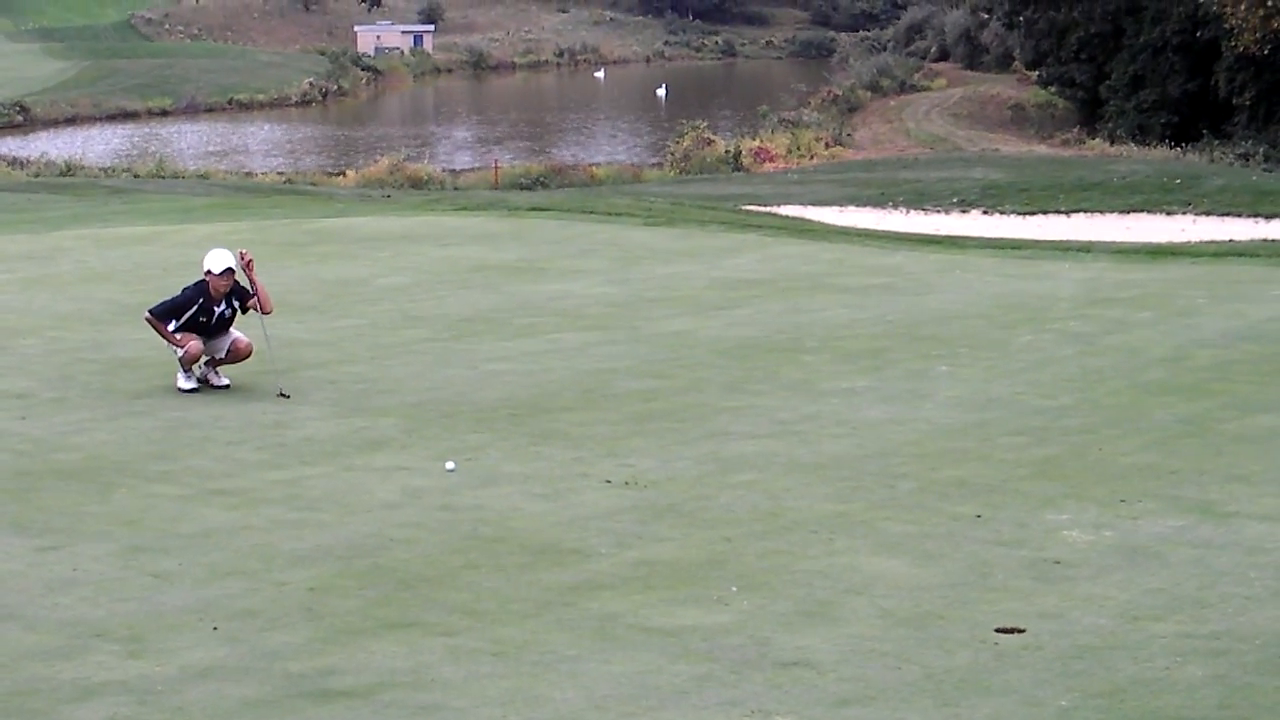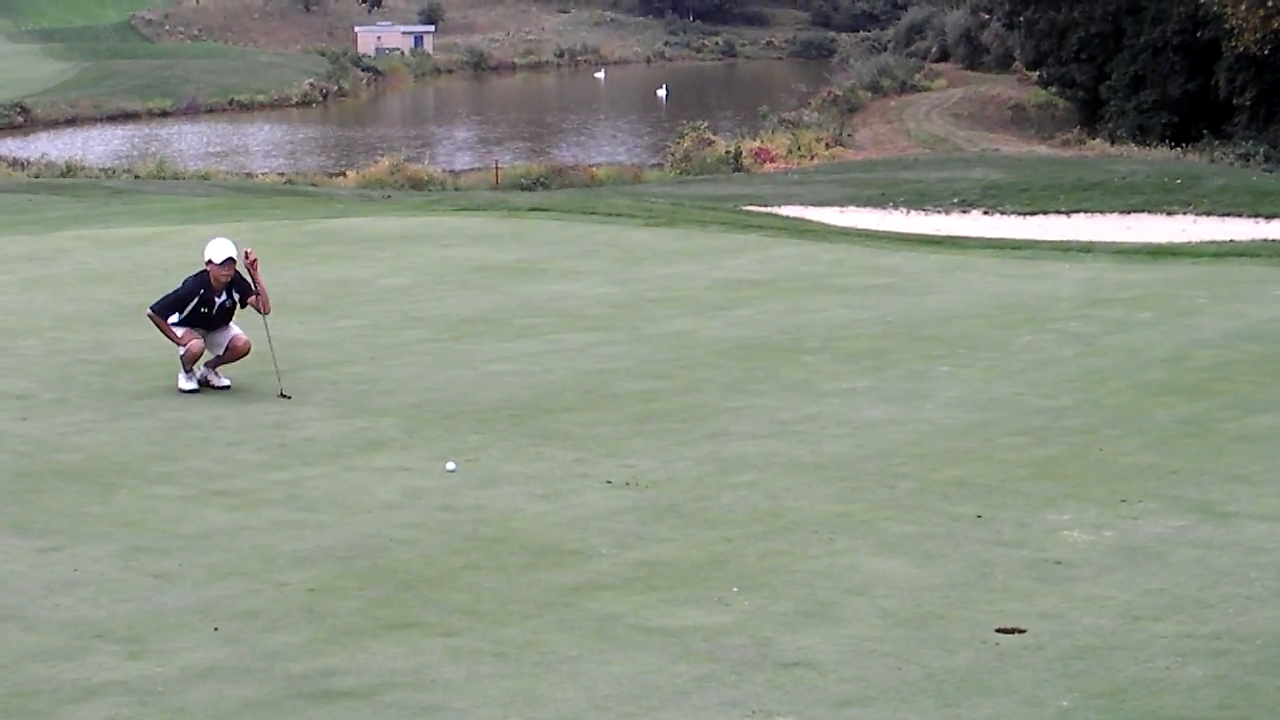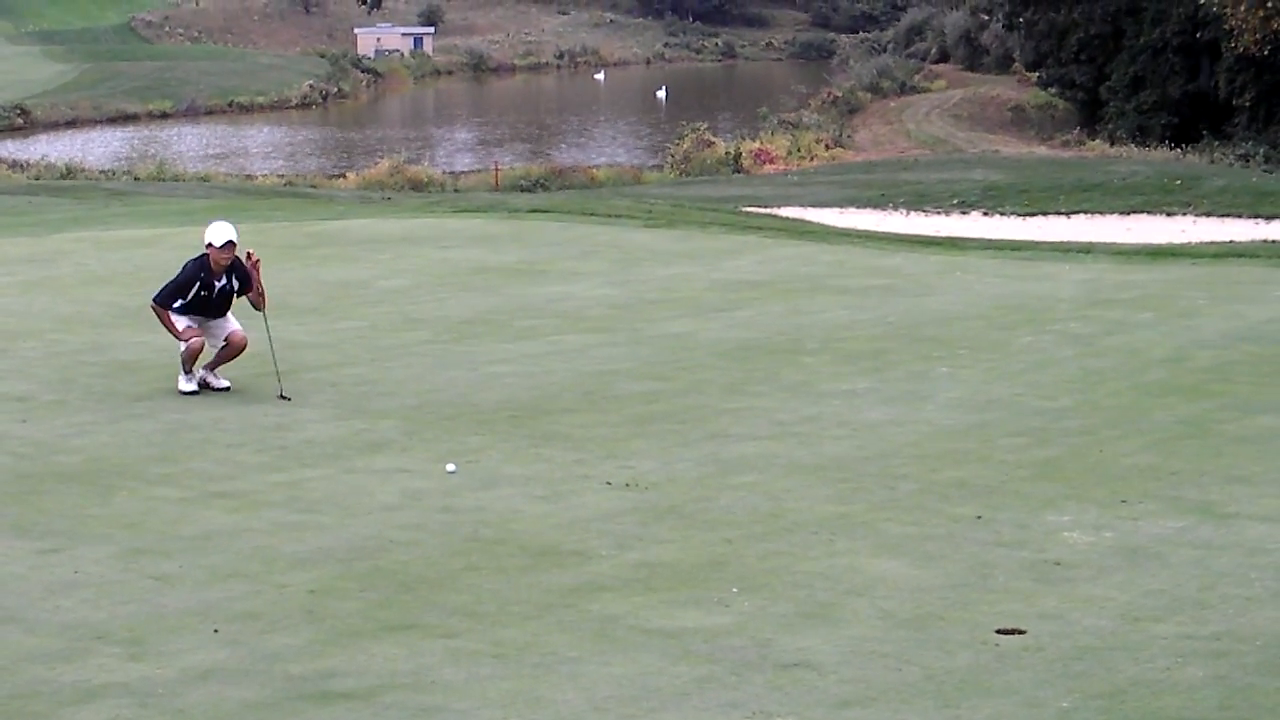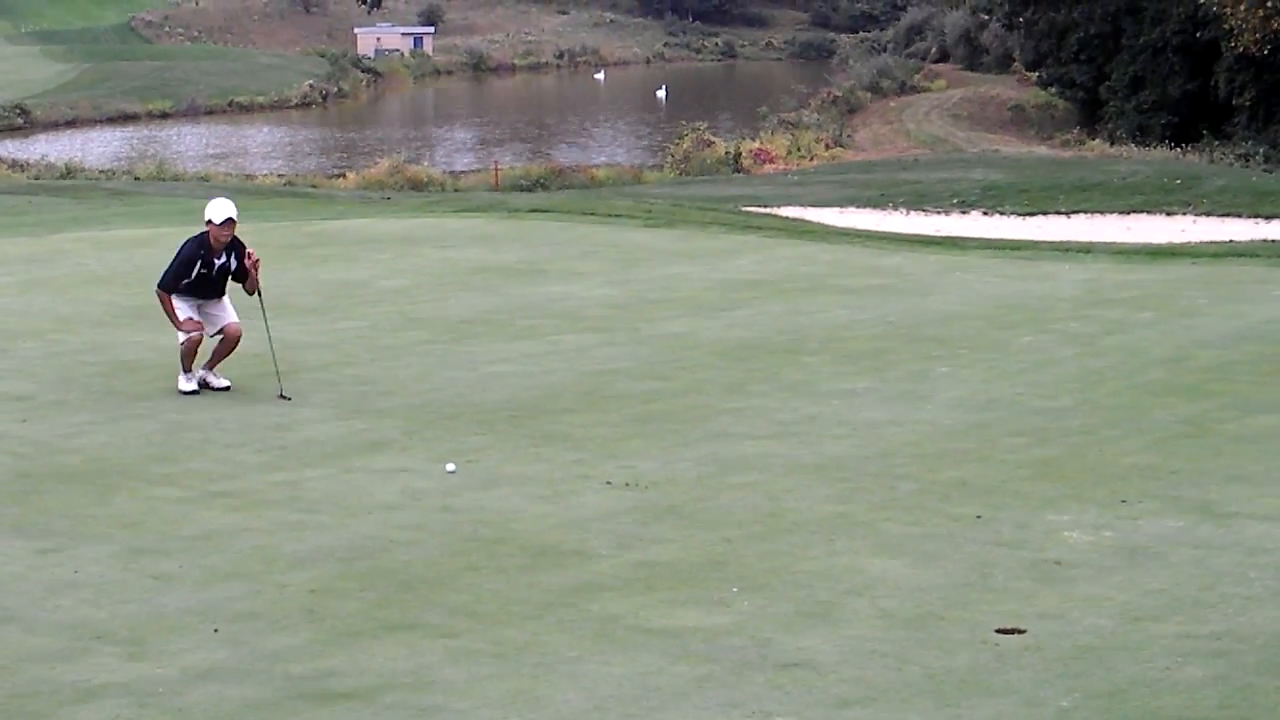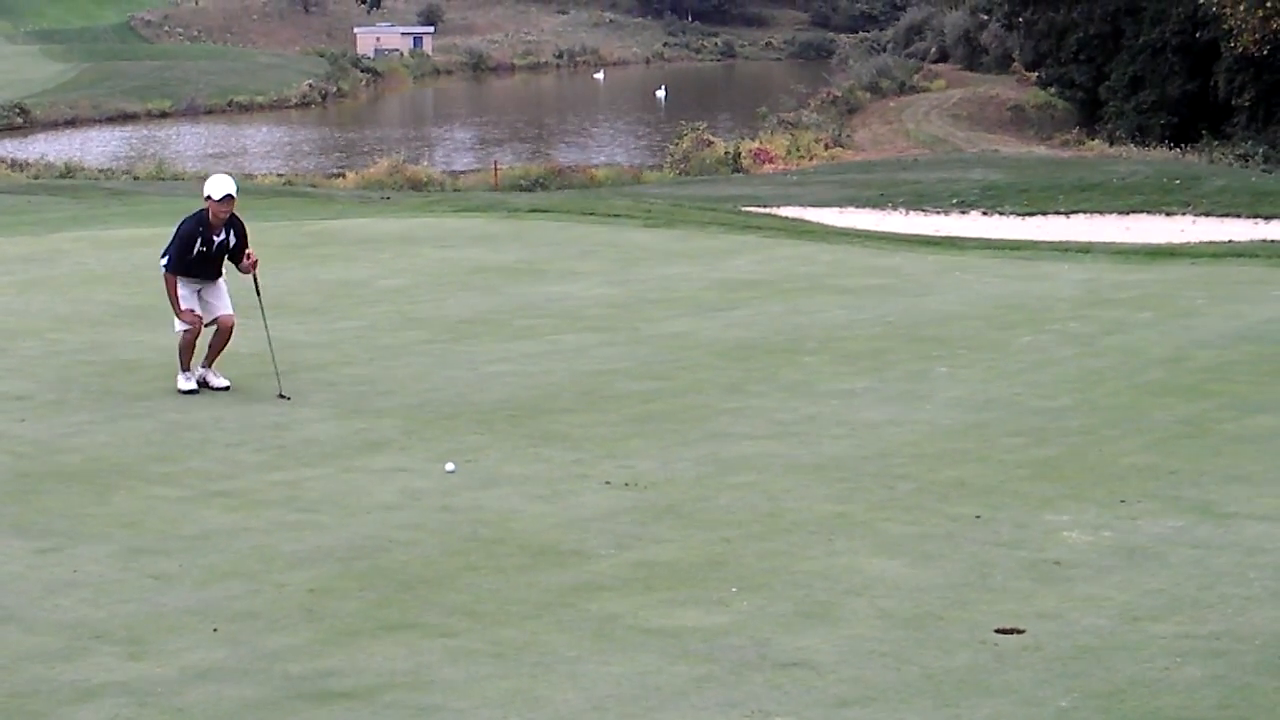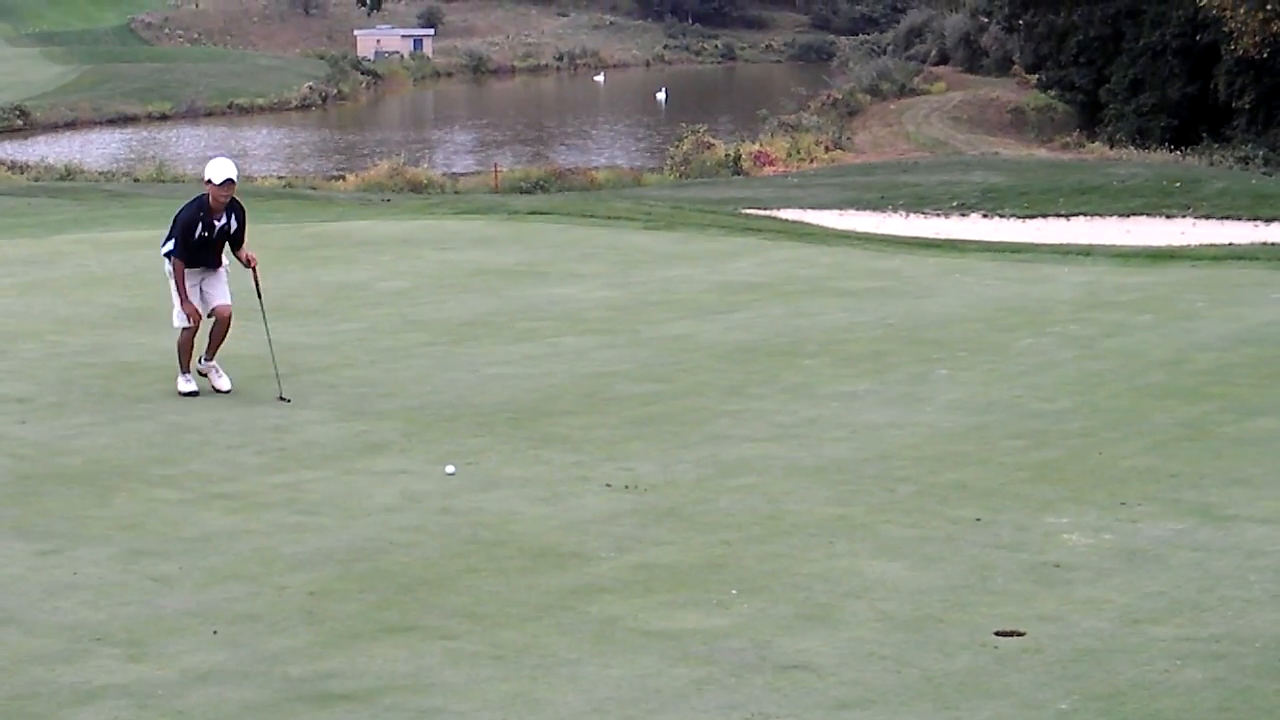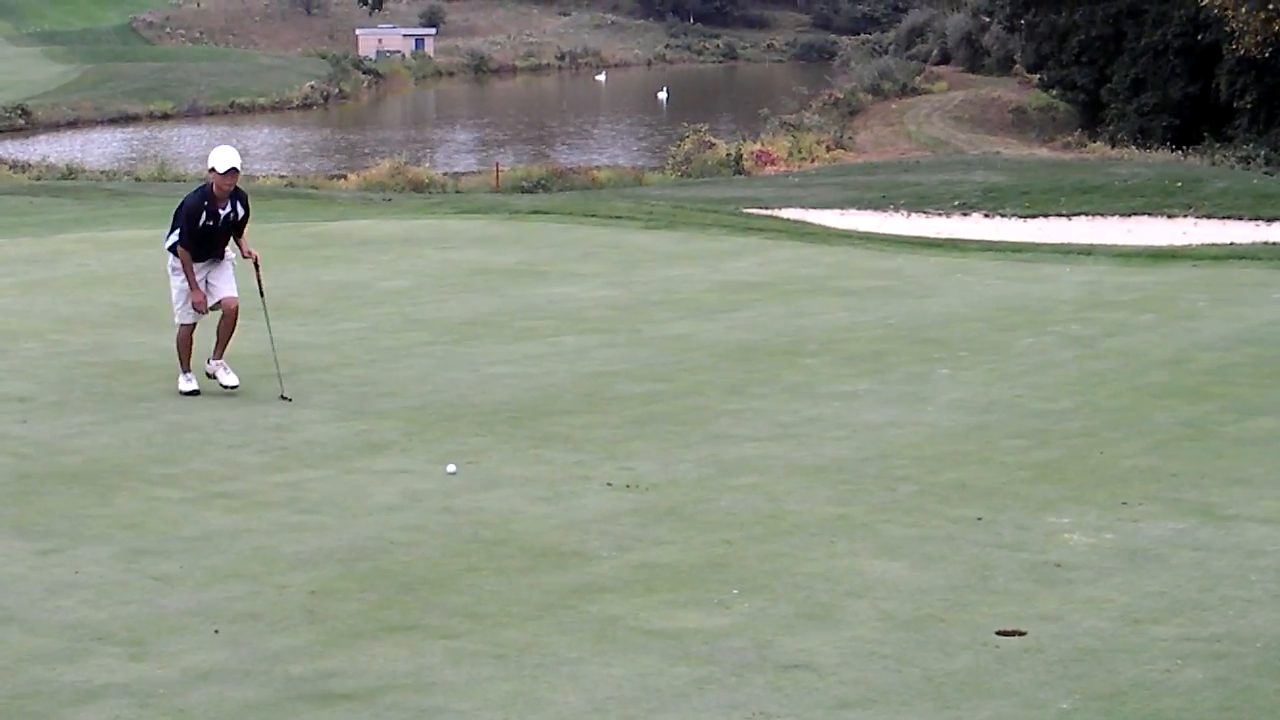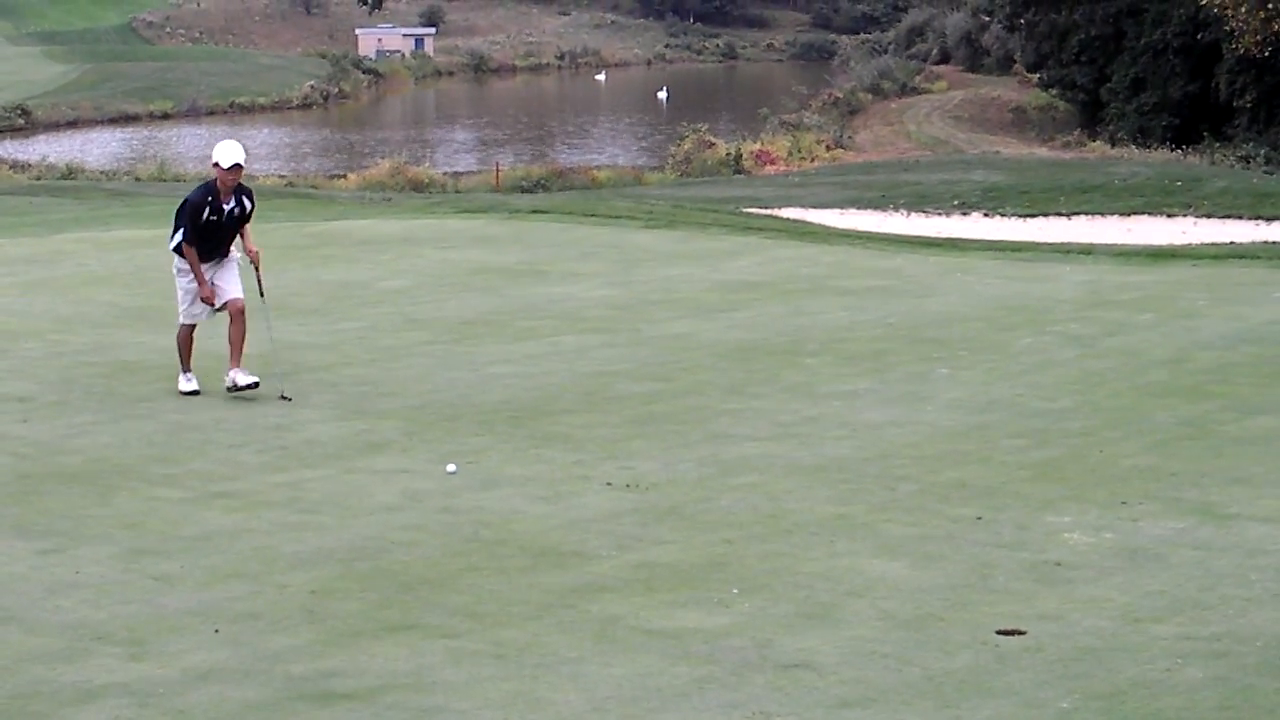
dt=0.1s
person 1, frame 1
left shoulder: (236, 292)
right shoulder: (193, 297)
left elbow: (266, 309)
right elbow: (150, 316)
left wrist: (251, 275)
right wrist: (175, 341)
left hip: (217, 336)
right hip: (187, 335)
left knee: (244, 348)
right knee: (195, 349)
left ankle: (208, 369)
right ankle: (185, 373)
person 1, frame 2
left shoulder: (237, 283)
right shoulder: (193, 288)
left elbow: (264, 308)
right elbow: (153, 312)
left wrist: (255, 274)
right wrist: (177, 339)
left hip: (217, 327)
right hip: (186, 327)
left knee: (242, 345)
right knee: (195, 347)
left ankle: (208, 369)
right ankle: (186, 373)
person 1, frame 3
left shoulder: (237, 269)
right shoulder: (193, 272)
left elbow: (259, 305)
right elbow: (156, 304)
left wrist: (255, 274)
right wrist: (178, 333)
left hip: (216, 316)
right hip: (185, 315)
left knee: (239, 340)
right knee: (196, 343)
left ankle: (207, 371)
right ankle: (186, 374)
person 1, frame 4
left shoulder: (237, 249)
right shoulder: (192, 251)
left elbow: (250, 290)
right elbow: (162, 290)
left wrist: (253, 272)
right wrist: (177, 323)
left hip: (214, 297)
right hip: (184, 296)
left knee: (233, 332)
right knee: (195, 335)
left ankle: (206, 372)
right ankle: (186, 374)
person 1, frame 5
left shoulder: (235, 226)
right shoulder: (191, 228)
left elbow: (239, 263)
right elbow: (170, 272)
left wrist: (249, 265)
right wrist: (179, 311)
left hip: (212, 279)
right hip: (182, 278)
left knee: (227, 323)
right knee: (192, 327)
left ankle: (205, 369)
right ankle: (185, 373)
person 1, frame 6
left shoulder: (236, 211)
right shoulder: (191, 214)
left elbow: (236, 244)
right elbow: (177, 259)
left wrist: (244, 256)
right wrist: (184, 301)
left hip: (213, 266)
right hip: (184, 268)
left knee: (225, 313)
right knee: (189, 323)
left ankle: (207, 362)
right ankle: (184, 375)
person 1, frame 7
left shoulder: (240, 199)
right shoulder: (195, 203)
right elbow: (183, 248)
left wrist: (245, 248)
right wrist: (195, 289)
left hip: (218, 258)
right hip: (186, 261)
left knee: (231, 306)
right knee: (188, 320)
left ankle: (216, 361)
right ankle: (185, 374)
person 1, frame 8
left shoulder: (245, 196)
right shoulder: (198, 200)
right elbow: (188, 245)
left wrist: (248, 244)
right wrist: (202, 283)
left hip: (224, 259)
right hip: (191, 262)
left knee: (237, 308)
right knee: (189, 322)
left ankle: (235, 373)
right ankle: (186, 374)
